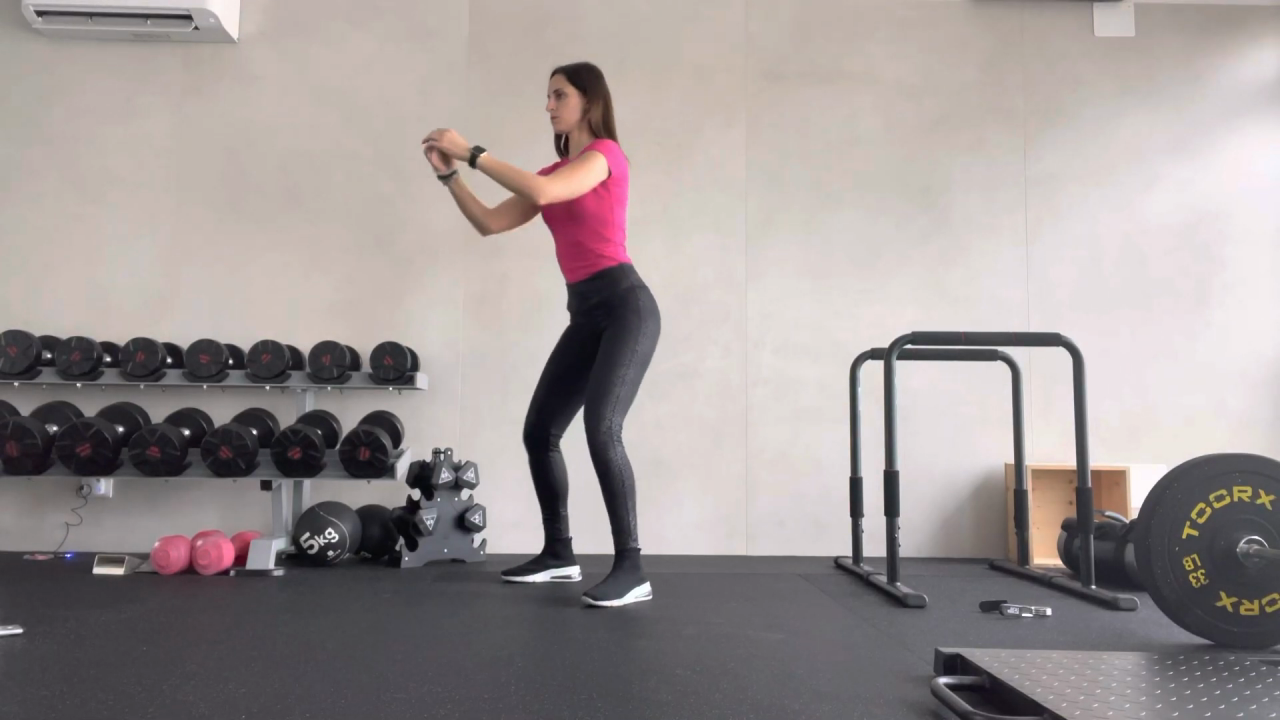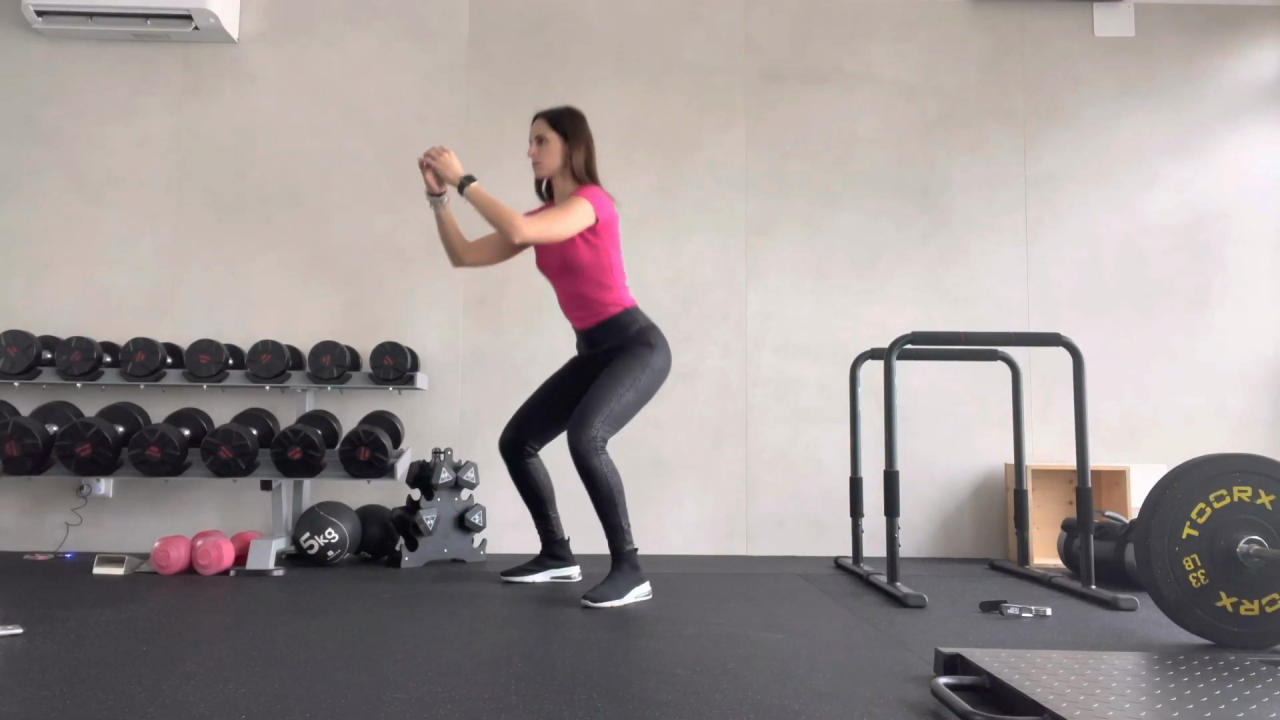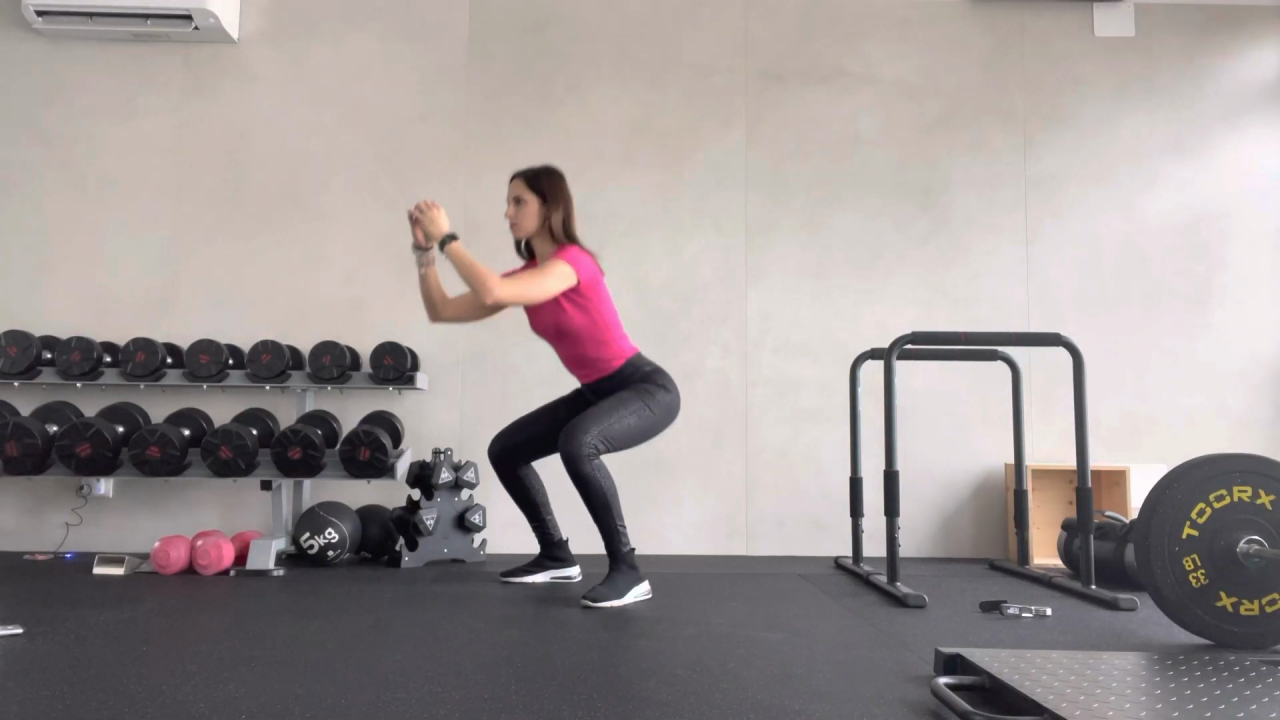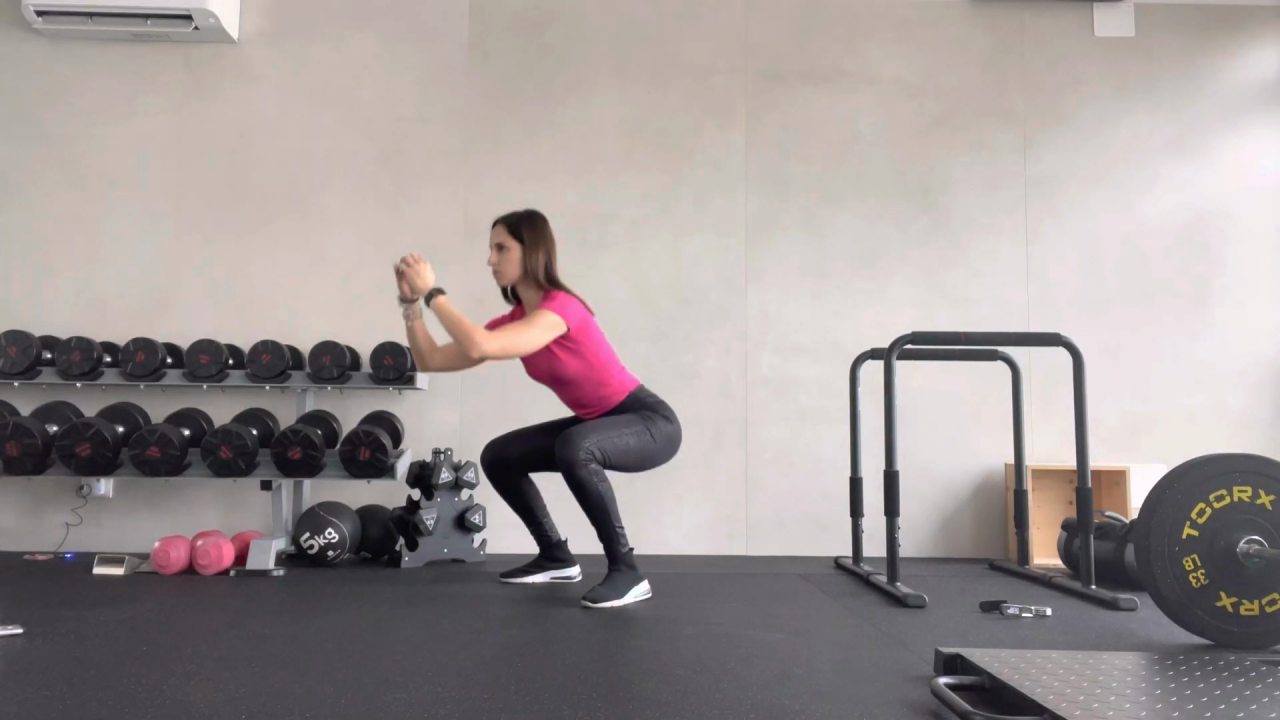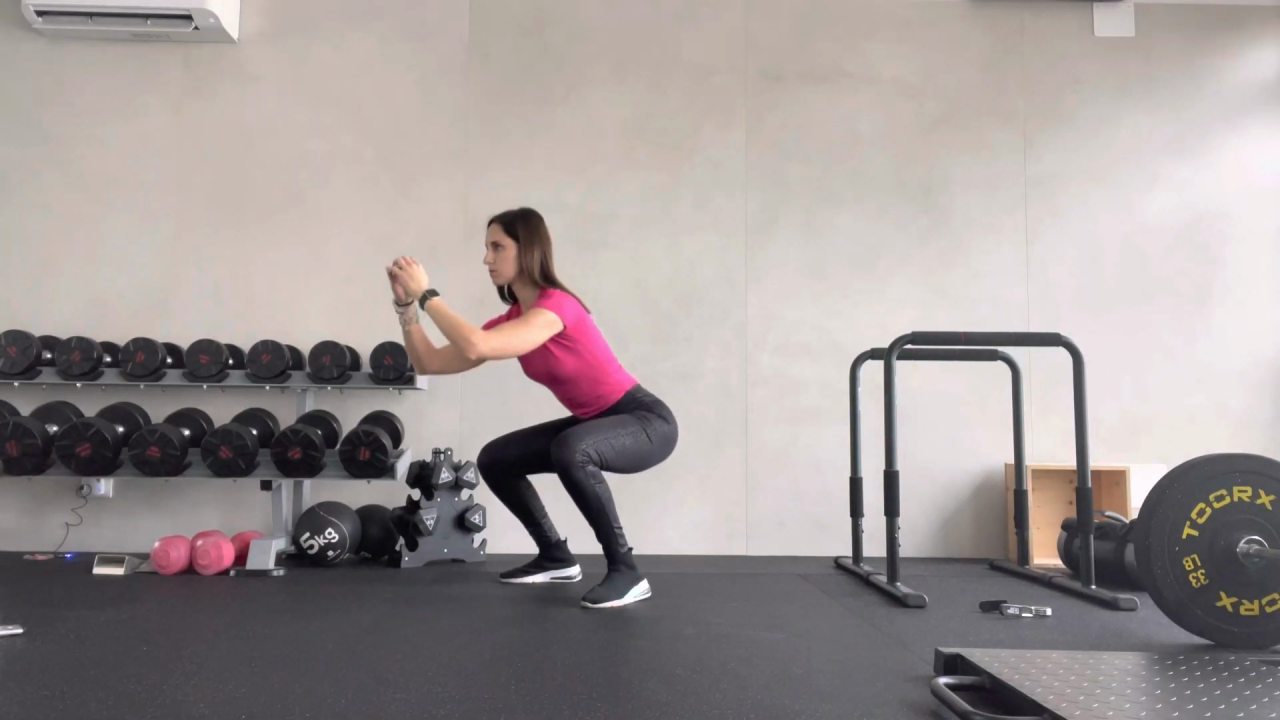
dt=0.2s
person 1, frame 1
left shoulder: (604, 153)
right shoulder: (553, 172)
left elbow: (540, 193)
right elbow: (489, 222)
left wrist: (474, 154)
right wrist: (449, 174)
left hip: (626, 307)
right hip: (586, 316)
left knee: (601, 428)
right knee: (540, 430)
left ankle: (631, 569)
right ankle: (559, 553)
person 1, frame 2
left shoulder: (589, 199)
right shoulder: (541, 217)
left elbow: (517, 231)
right elbow: (462, 255)
left wrist: (464, 181)
right wrist: (438, 195)
left hip: (638, 347)
right hip: (595, 353)
left knee: (586, 436)
right knee: (515, 441)
left ankle: (629, 569)
right ankle: (557, 555)
person 1, frame 3
left shoulder: (570, 262)
right shoulder: (526, 276)
left elbow: (492, 294)
right elbow: (442, 310)
left wrist: (447, 238)
right wrist: (424, 250)
left hip: (647, 391)
right hip: (599, 393)
left knee: (578, 443)
right knee: (505, 450)
left ankle: (627, 570)
right ankle: (556, 555)
person 1, frame 4
left shoulder: (559, 308)
right shoulder: (517, 320)
left elbow: (480, 349)
right elbow: (431, 360)
left wrist: (432, 291)
right wrist: (411, 300)
left hip: (650, 423)
right hip: (600, 424)
left knee: (573, 447)
right knee: (497, 457)
left ankle: (626, 570)
right ankle: (556, 555)
person 1, frame 5
left shoulder: (556, 306)
right shoulder: (515, 319)
left elbow: (476, 347)
right elbow: (428, 363)
left wrist: (427, 293)
right wrist: (406, 304)
left hip: (647, 421)
right hip: (599, 421)
left knee: (570, 450)
right knee: (494, 459)
left ankle: (626, 570)
right ankle: (556, 554)
